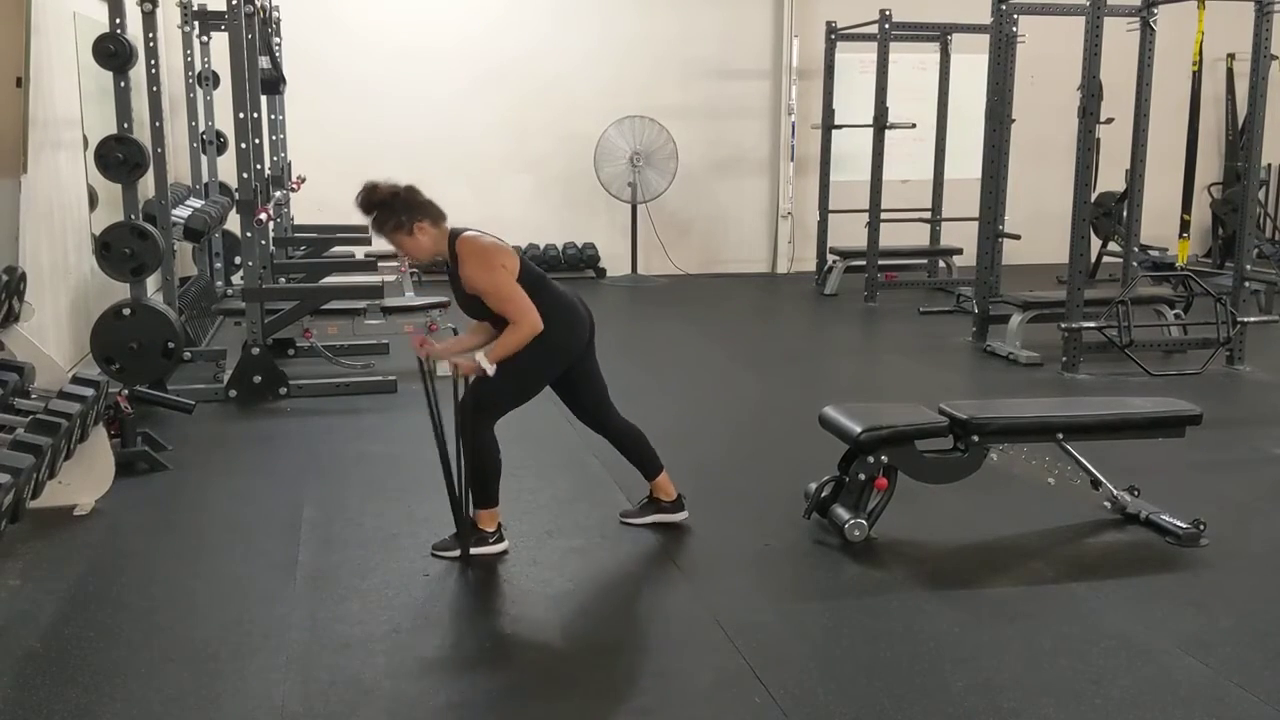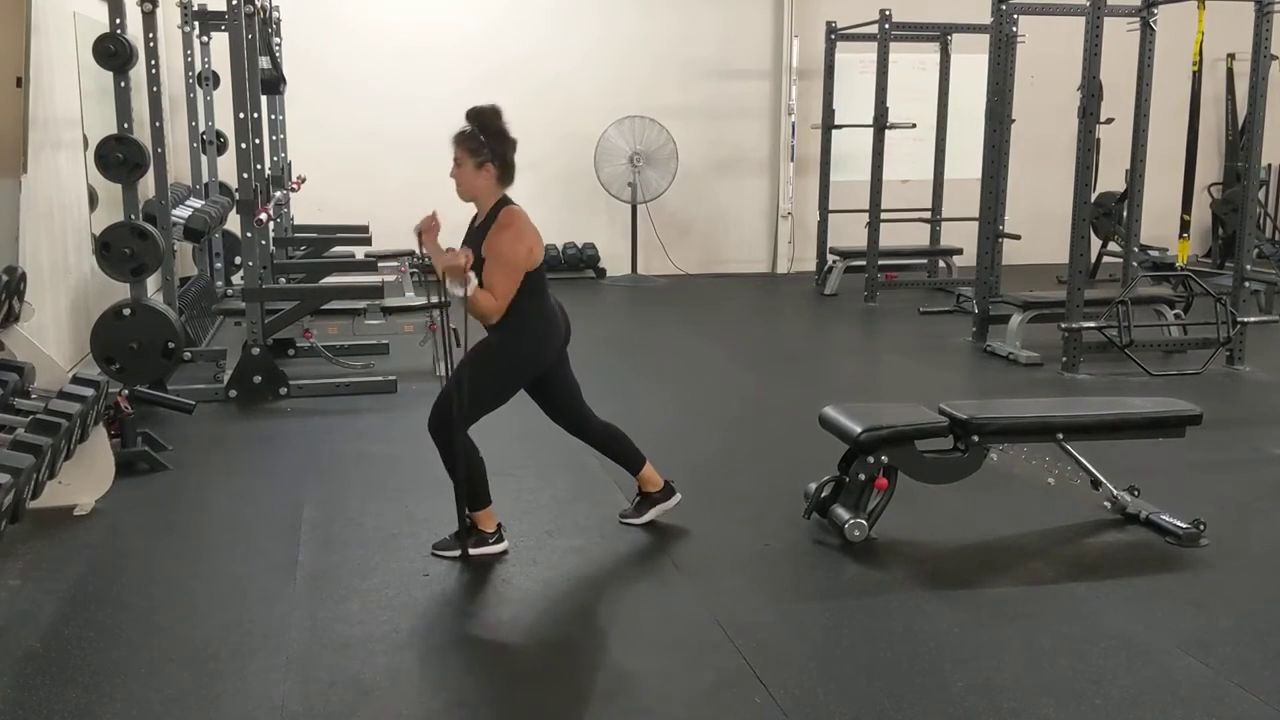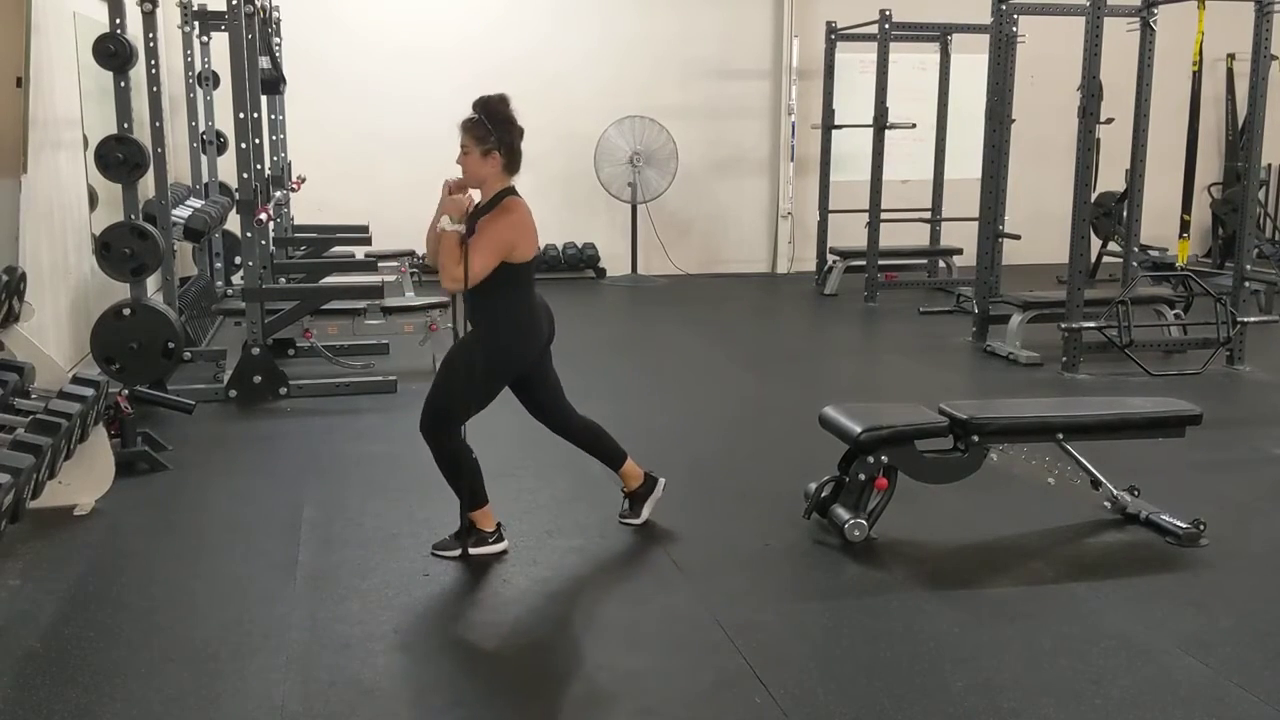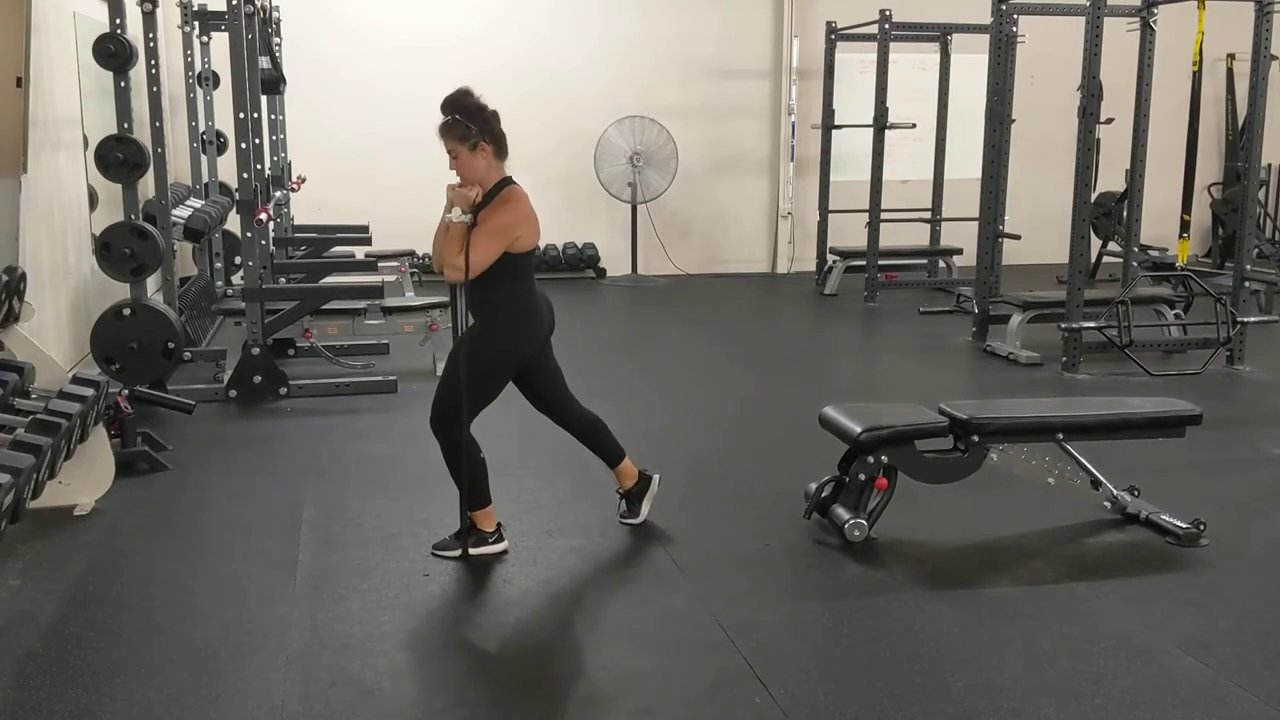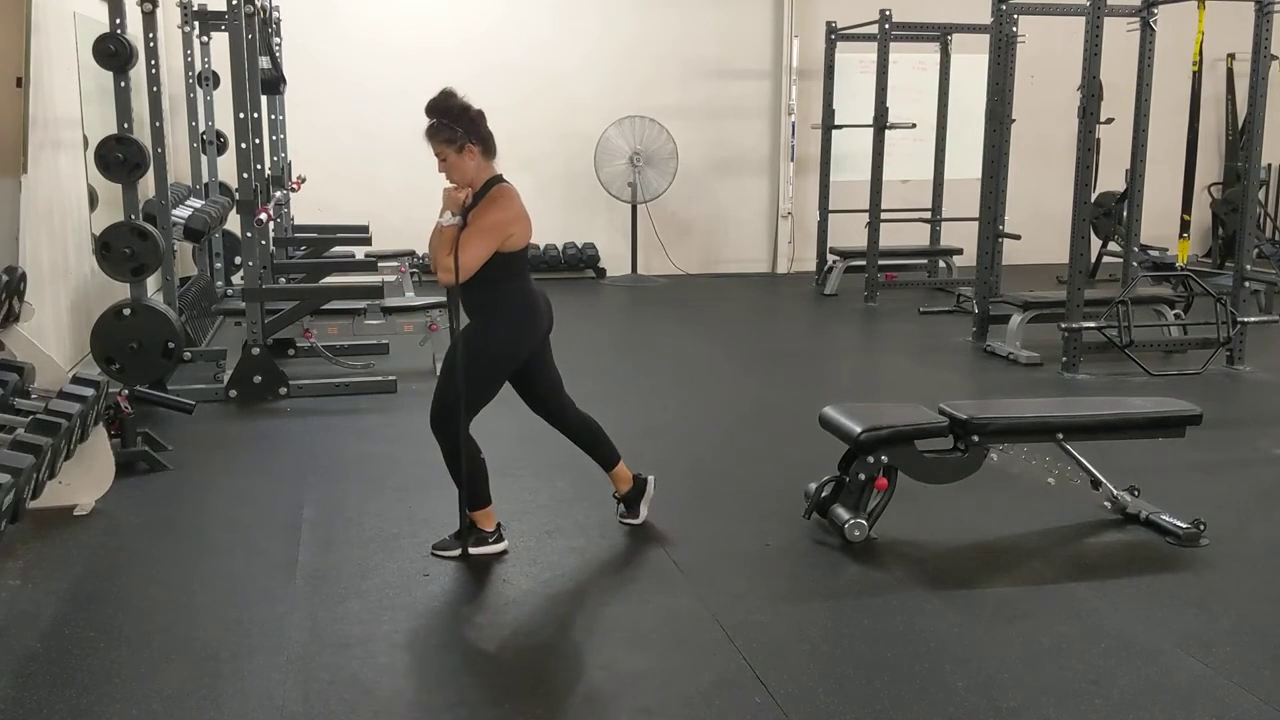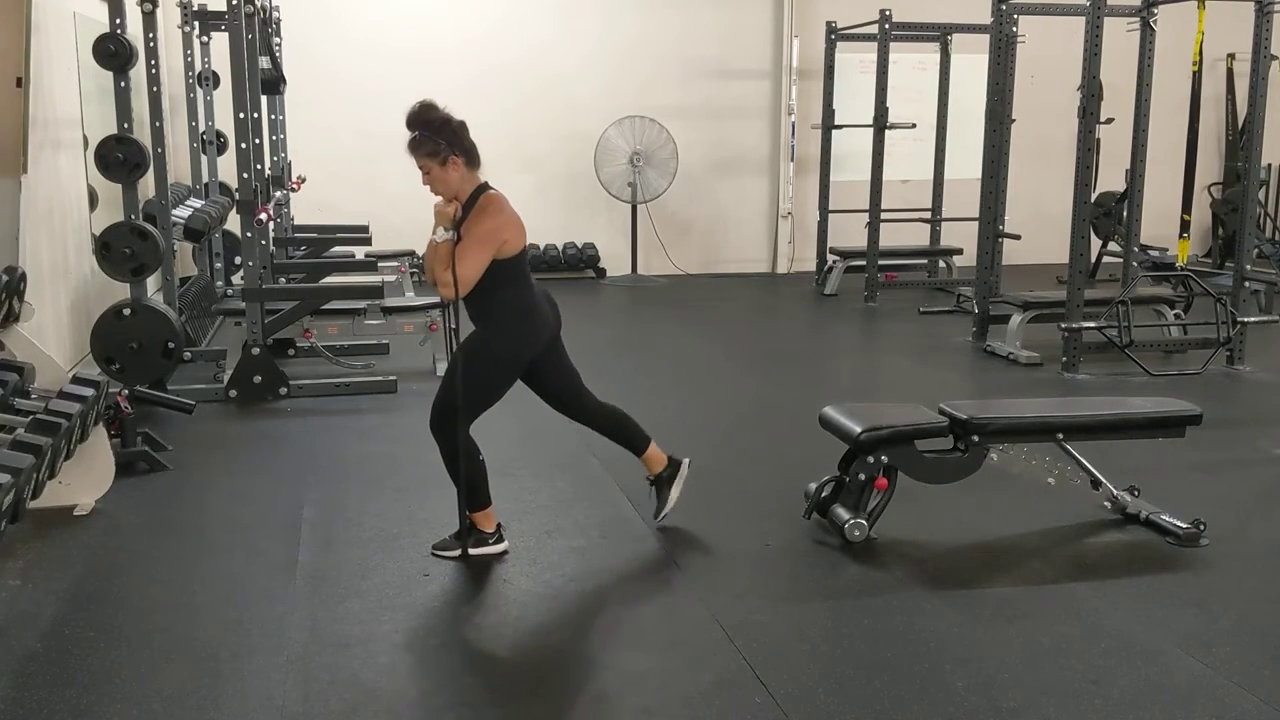
dt=0.4s
person 1, frame 1
left shoulder: (473, 260)
right shoulder: (460, 249)
left elbow: (529, 322)
right elbow: (496, 322)
left wrist: (481, 361)
right wrist: (447, 348)
left hip: (557, 333)
right hip: (572, 324)
left knee: (475, 415)
right knee: (600, 415)
left ankle: (487, 531)
right ankle: (667, 497)
person 1, frame 2
left shoulder: (508, 230)
right shoulder: (484, 218)
left elbow: (492, 310)
right elbow: (478, 290)
left wrist: (461, 277)
right wrist: (435, 250)
left hip: (523, 340)
right hip: (541, 332)
left knee: (446, 422)
right knee: (577, 417)
left ankle: (486, 531)
right ankle: (655, 487)
person 1, frame 3
left shoulder: (507, 217)
right shoulder: (486, 205)
left elbow: (453, 280)
right elbow: (437, 259)
left wrist: (452, 221)
right wrist: (444, 213)
left hip: (504, 338)
right hip: (524, 329)
left knee: (437, 424)
right knee: (558, 414)
left ankle: (484, 531)
right ankle: (639, 481)
person 1, frame 4
left shoulder: (508, 207)
right shoulder: (484, 197)
left elbow: (455, 269)
right elbow: (440, 260)
left wrist: (460, 214)
right wrist: (452, 211)
left hip: (505, 330)
right hip: (523, 322)
left knee: (448, 422)
right knee: (560, 406)
left ankle: (485, 532)
right ankle: (634, 481)
person 1, frame 5
left shoulder: (498, 205)
right shoulder: (476, 197)
left elbow: (449, 271)
right elbow: (437, 261)
left wrist: (450, 215)
right wrist: (450, 214)
left hip: (502, 330)
right hip: (522, 320)
left knee: (448, 421)
right knee: (558, 408)
left ankle: (484, 532)
right ankle: (630, 486)
person 1, frame 6
left shoulder: (488, 214)
right shoulder: (467, 205)
left elbow: (450, 286)
right elbow: (433, 273)
left wrist: (444, 229)
right wrist: (442, 228)
left hip: (509, 334)
right hip: (530, 321)
left knee: (447, 423)
right knee: (578, 402)
left ankle: (485, 531)
right ankle: (664, 467)
